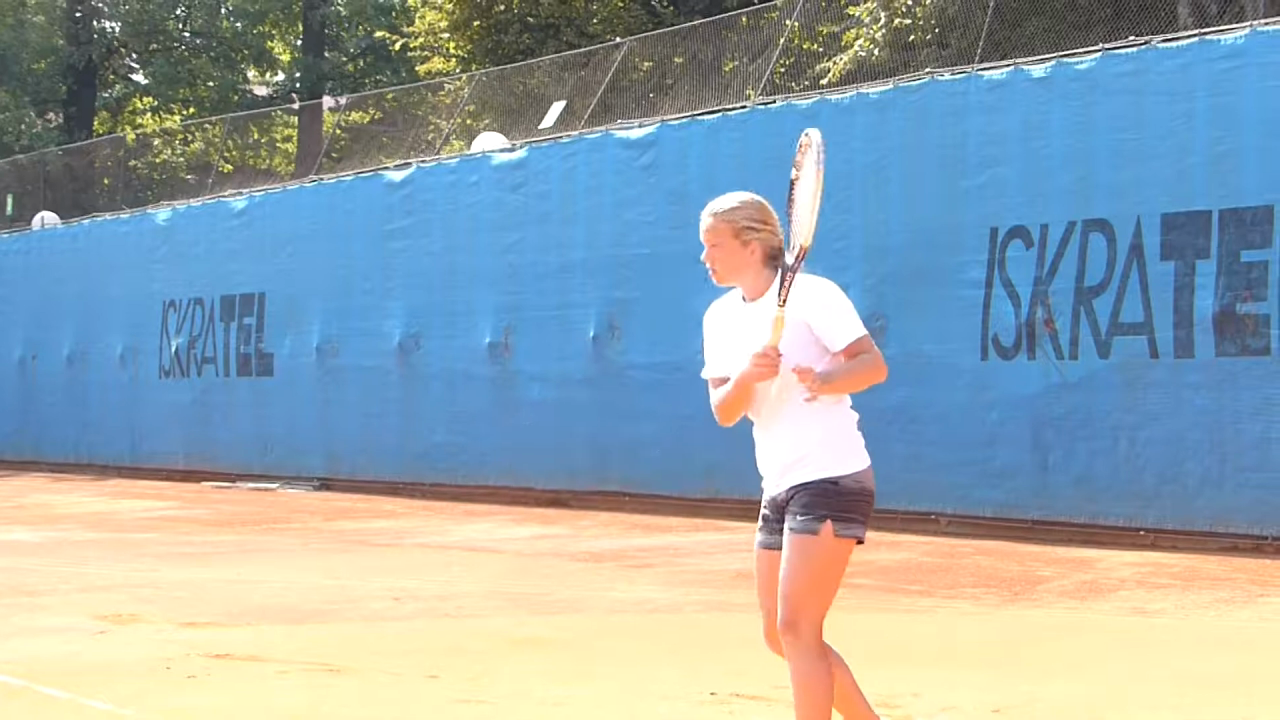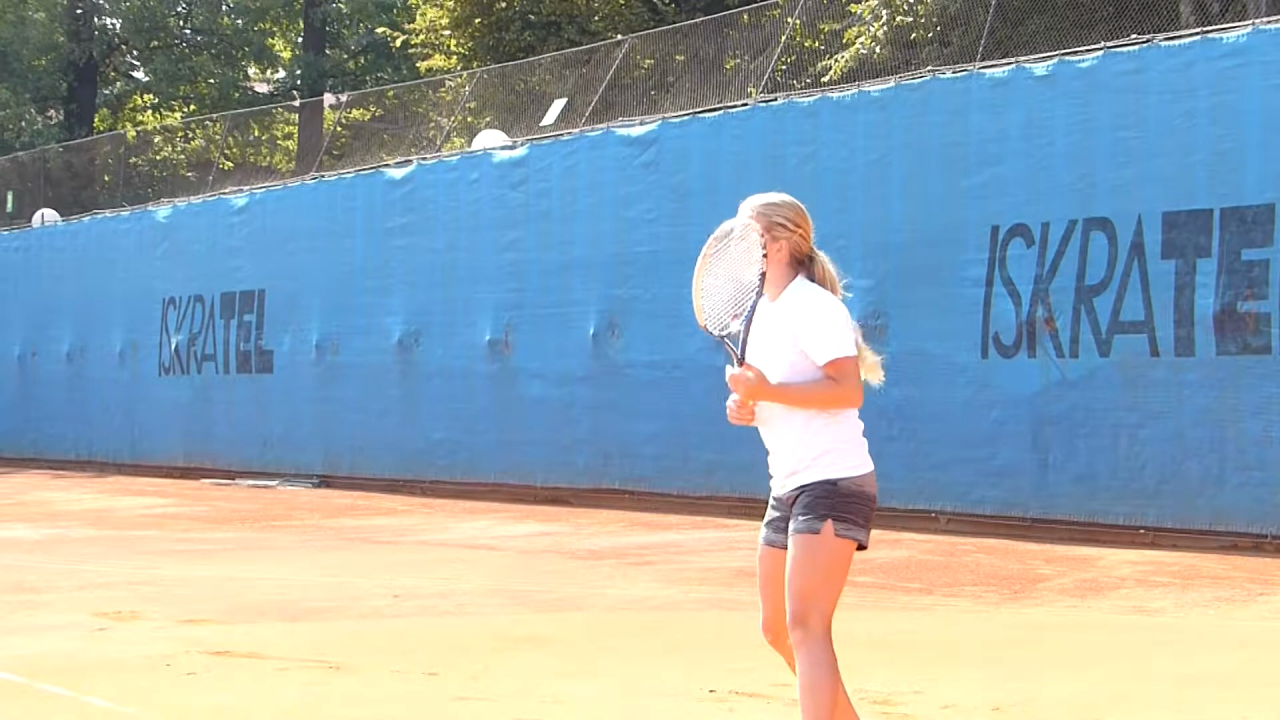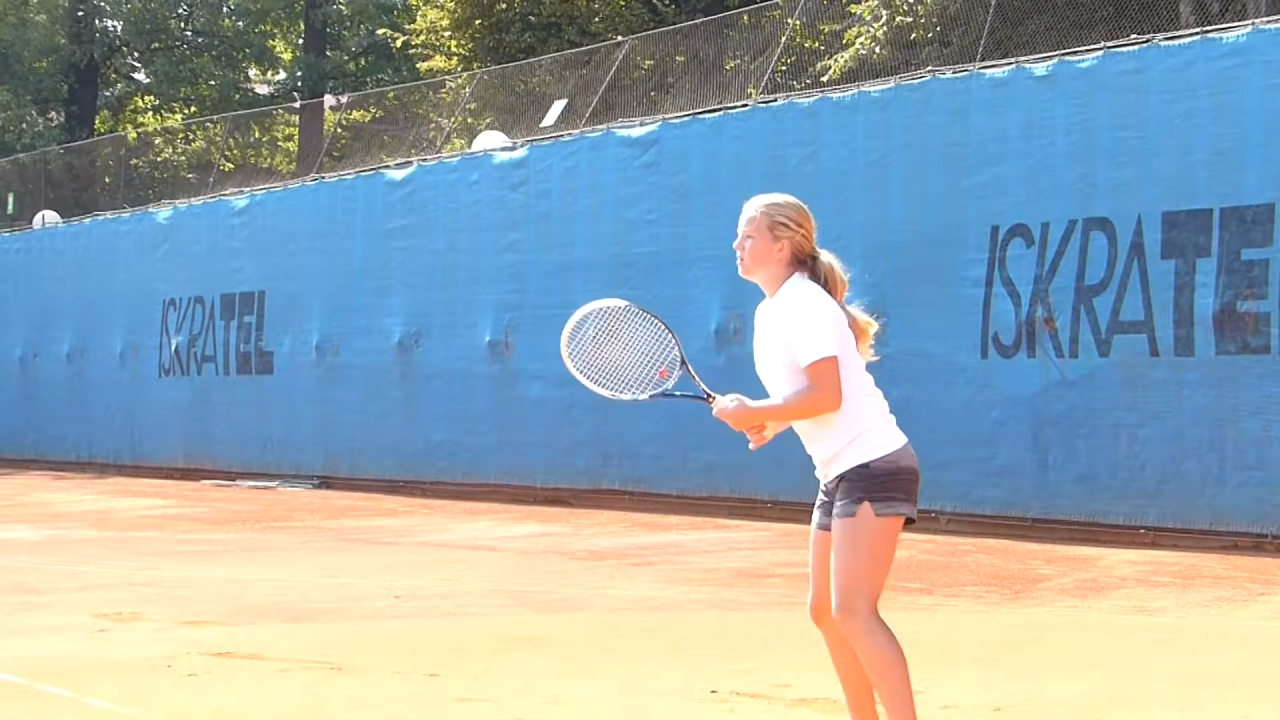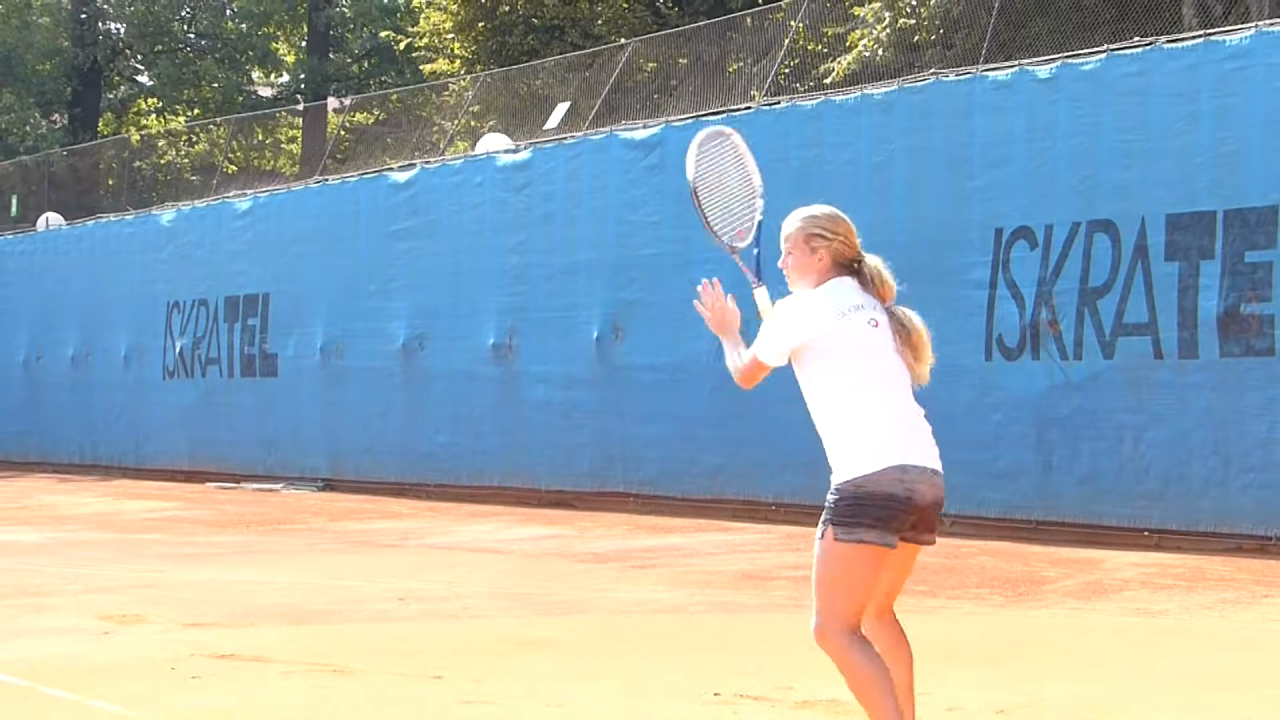
dt=0.4s
person 1, frame 1
left shoulder: (812, 294)
right shoulder: (720, 317)
left elbow: (874, 365)
right elbow: (725, 413)
left wrist: (826, 382)
right wrist: (748, 377)
left hip: (833, 481)
right hip: (781, 491)
left knee: (795, 628)
right knee: (780, 635)
person 1, frame 2
left shoulder: (814, 306)
right shoulder: (756, 314)
left elbow: (849, 391)
left wrist: (770, 391)
right wrist: (740, 405)
left hip: (835, 484)
right hip: (789, 489)
left knee: (805, 628)
right knee: (778, 629)
person 1, frame 3
left shoulder: (805, 305)
right shoulder: (771, 312)
left elbow: (828, 396)
left wrist: (754, 413)
right wrist: (773, 423)
left hip: (875, 467)
right hip: (841, 475)
left knee: (852, 611)
right knee: (826, 612)
person 1, frame 4
left shoulder: (796, 311)
right shoulder: (875, 308)
left elbow: (747, 374)
left wrist: (727, 332)
left hip: (870, 482)
right hip: (923, 479)
left knee: (835, 631)
right knee: (875, 614)
